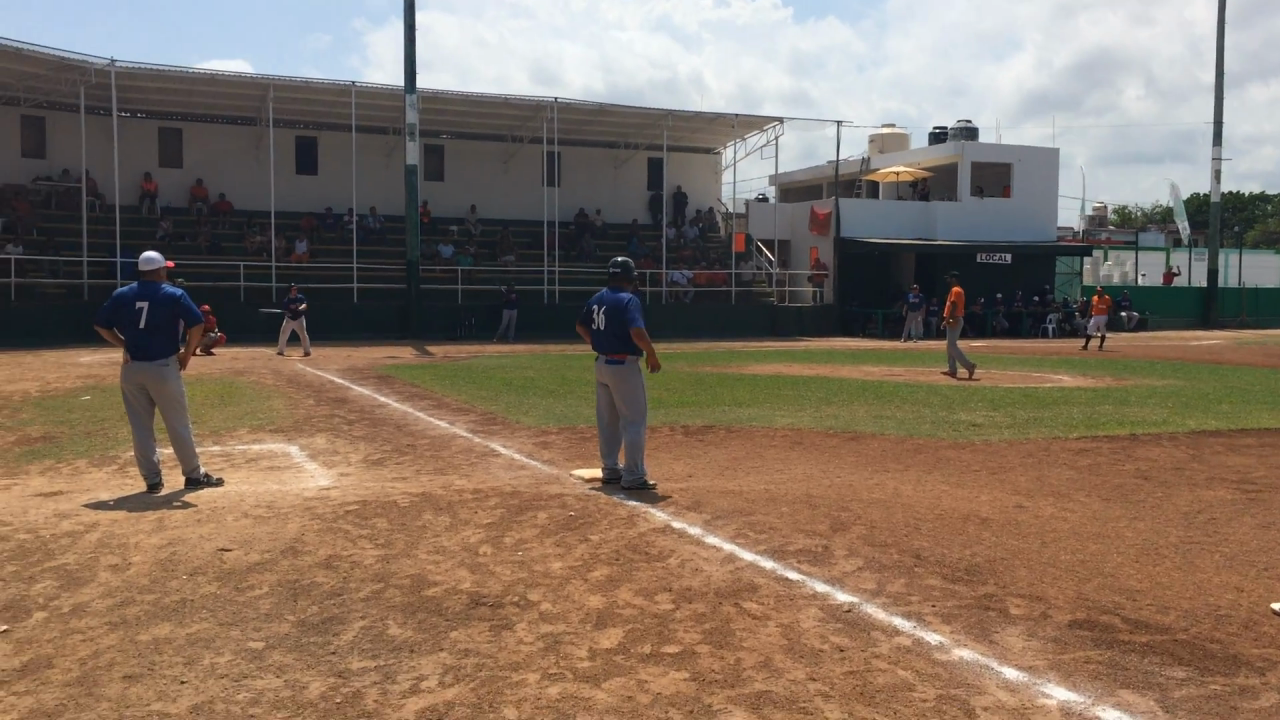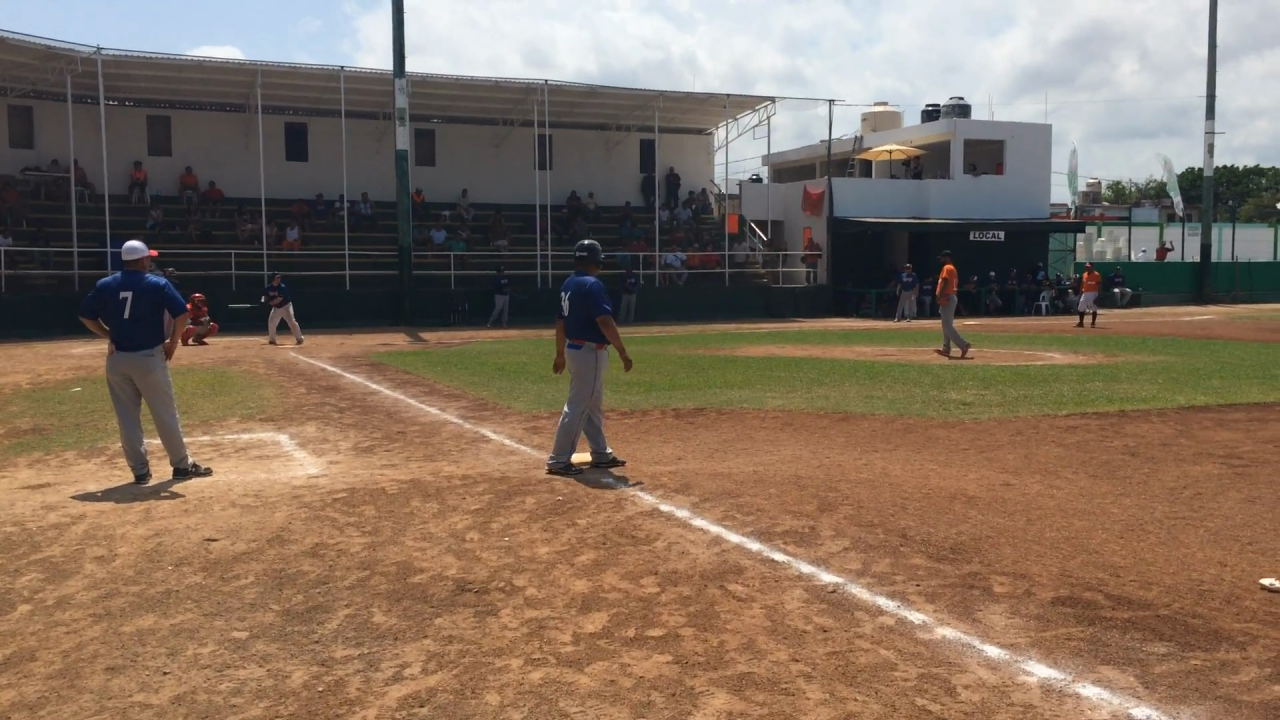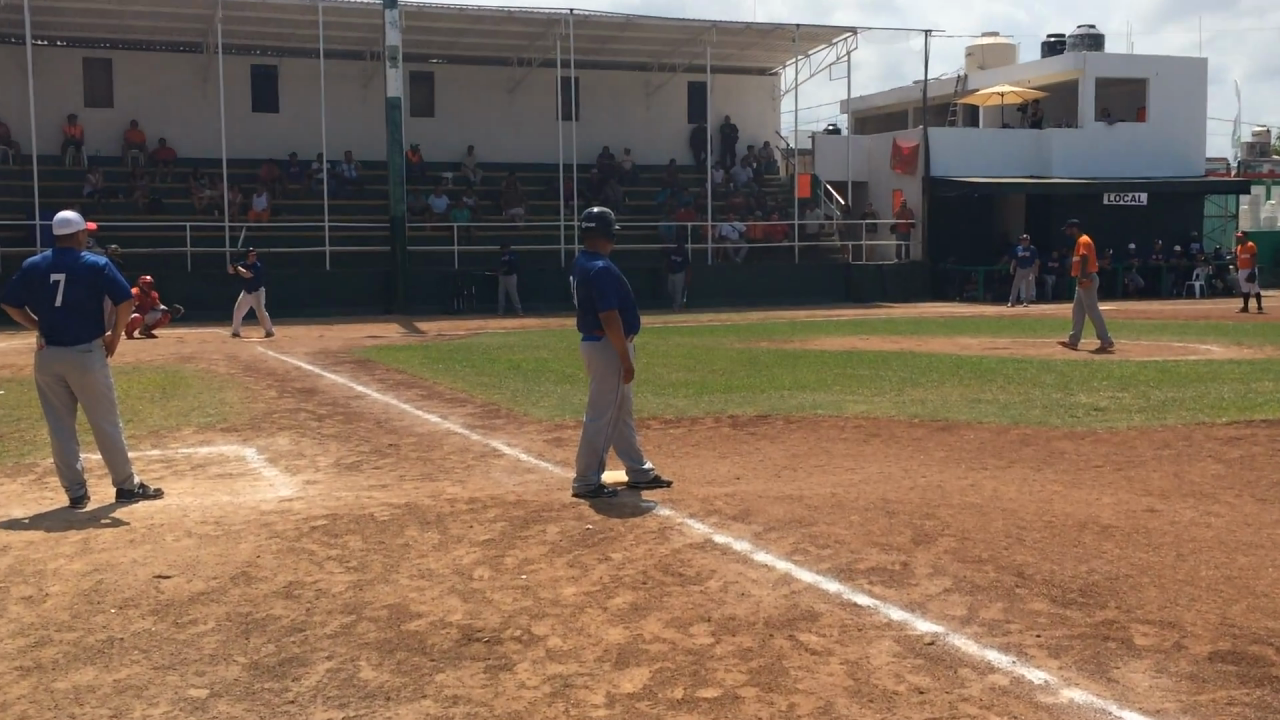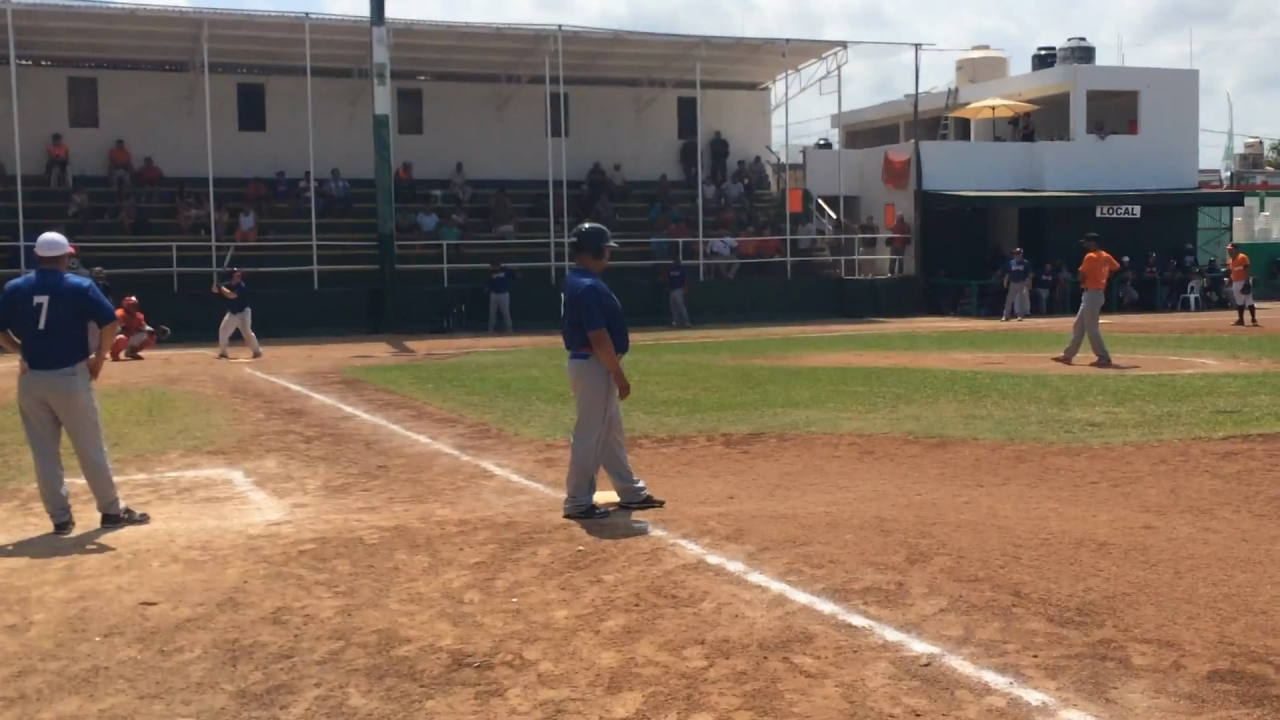
dt=1s
person 1, frame 1
left shoulder: (121, 295)
right shoulder: (174, 295)
left elbow: (101, 325)
right elbow: (197, 324)
left wrist: (125, 345)
right wrist: (187, 352)
left hip: (132, 368)
right hip: (164, 367)
left knee: (140, 427)
right knee: (178, 424)
left ankle: (152, 479)
right ankle: (194, 475)
person 1, frame 2
left shoulder: (105, 285)
right shoulder: (158, 284)
left elbow: (85, 316)
right elbow: (181, 314)
left wrist: (110, 336)
right wrist: (173, 342)
left hip: (117, 359)
right hip: (149, 357)
left knee: (127, 418)
right knee: (165, 415)
left ankle: (140, 470)
right ankle: (181, 465)
person 1, frame 3
left shoulder: (33, 266)
right shoulder: (96, 264)
right elbow: (125, 300)
left wrist: (39, 328)
right wrist: (115, 335)
left hip: (47, 355)
right hip: (86, 353)
left knee: (60, 428)
right knee: (106, 424)
left ankle: (76, 492)
right ankle: (126, 485)
person 1, frame 4
right shoulder: (80, 287)
right elbow: (110, 322)
right wrist: (99, 357)
left hip: (31, 379)
right hip: (71, 376)
left knee: (44, 452)
right knee: (90, 448)
left ankle: (60, 517)
right ankle: (112, 510)
person 2, frame 1
left shoulder: (596, 299)
right shoulder: (627, 300)
left elbow: (581, 327)
right elbow: (637, 332)
right wrist: (652, 355)
left hip: (602, 364)
right hip: (623, 365)
left knee: (607, 420)
right knee: (633, 421)
left ankle: (610, 470)
right ankle: (633, 477)
person 2, frame 2
left shoulder: (569, 284)
right shoulder: (592, 285)
left elbow: (560, 322)
right elbow: (605, 322)
left wrist: (560, 353)
right wrist: (622, 351)
left hip: (574, 349)
right hip: (590, 352)
left knee: (592, 406)
right knee: (578, 407)
left ankle: (601, 454)
right ankle: (559, 460)
person 2, frame 3
left shoulder: (582, 263)
right shoulder: (601, 269)
right elbow: (610, 318)
right wrist: (626, 358)
left hip: (597, 343)
right hip: (606, 347)
left knee: (621, 412)
right knee: (602, 415)
left ankle: (639, 472)
right ankle: (586, 482)
person 2, frame 4
left shoulder: (577, 280)
right shoulder: (588, 286)
right elbow: (599, 338)
right wrist: (620, 375)
left hip: (590, 364)
right hip: (593, 366)
left knee: (611, 431)
right knee: (590, 434)
left ankle: (631, 492)
right ankle: (577, 502)
